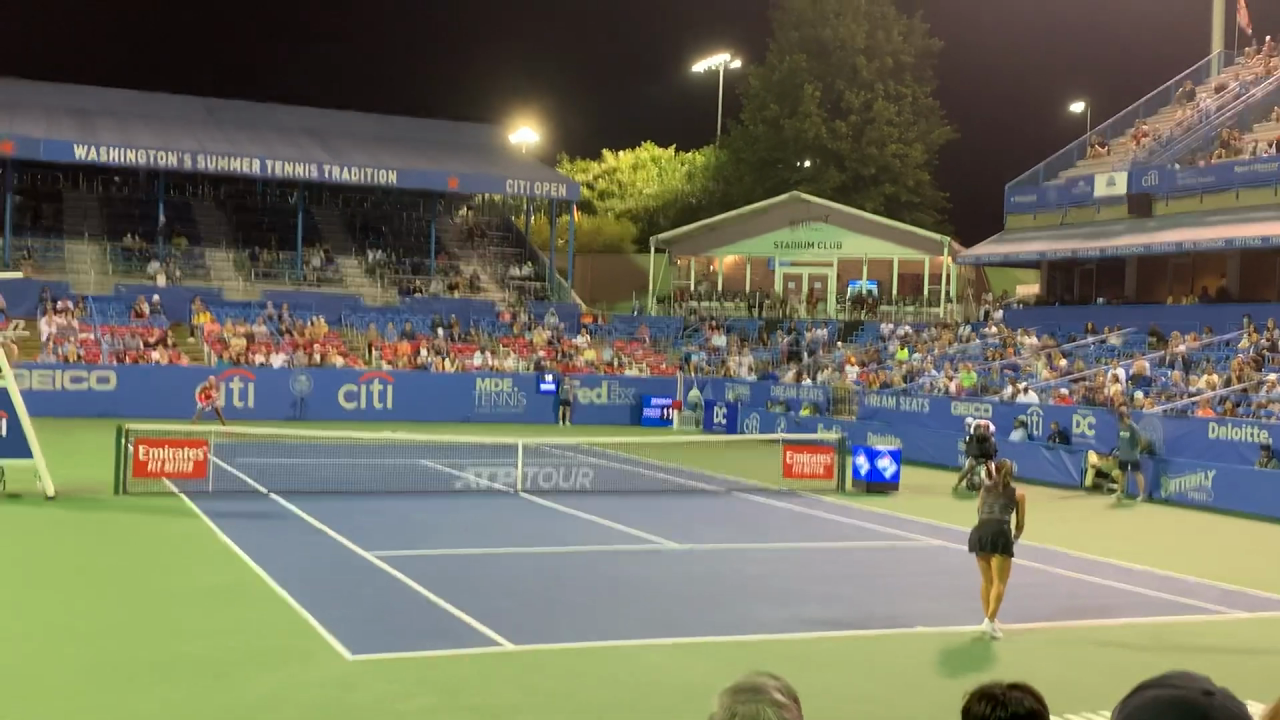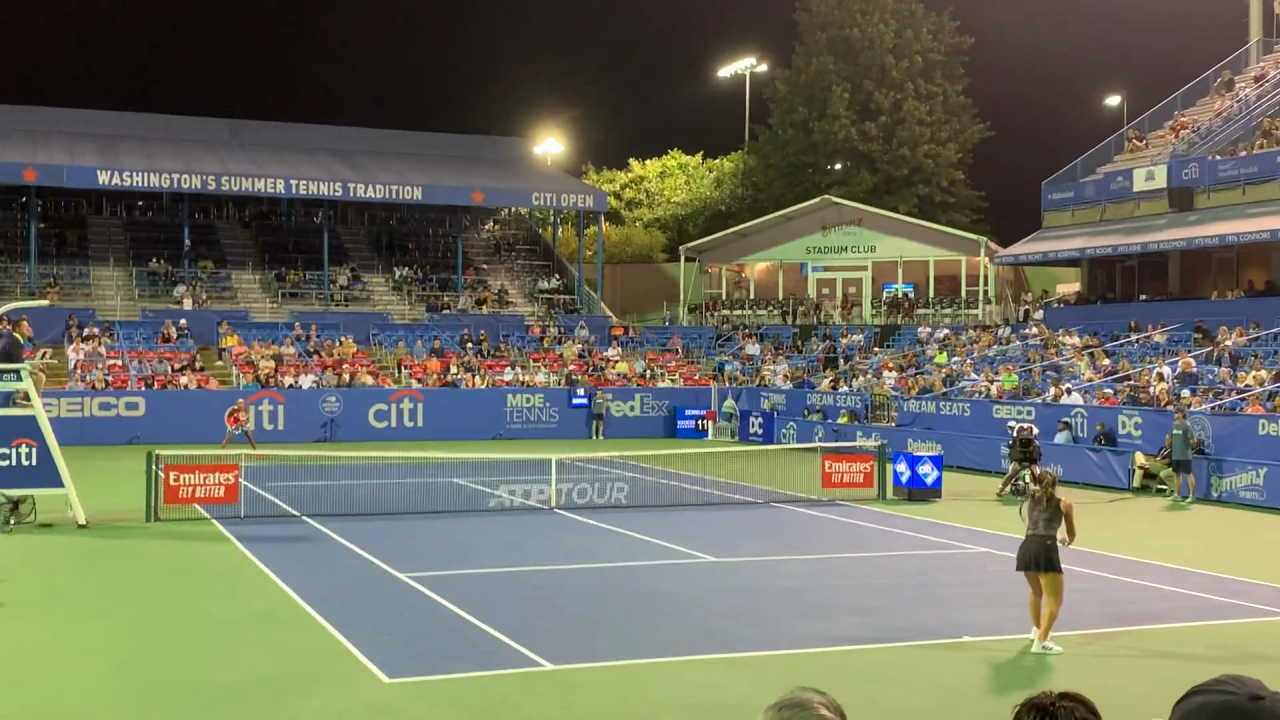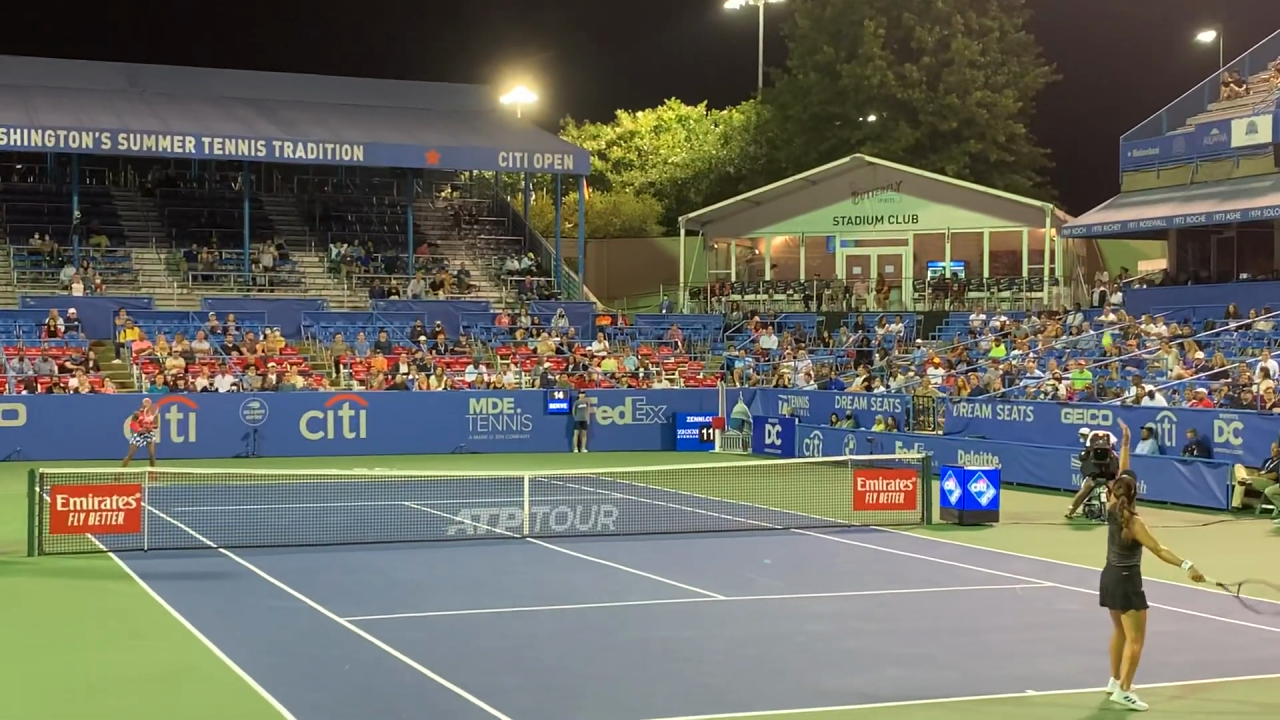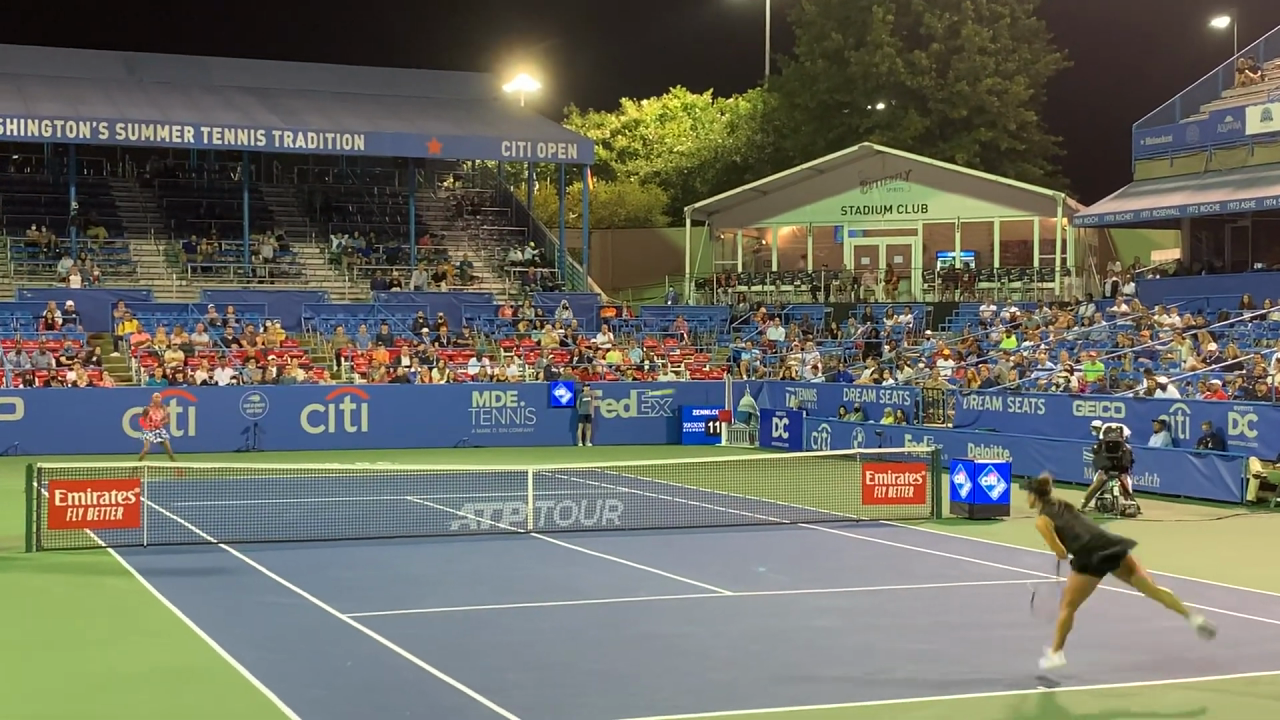
dt=1s
person 1, frame 1
left shoulder: (985, 489)
right shoulder: (1017, 494)
right elbow: (1020, 524)
right wrist: (1014, 538)
left hip: (979, 531)
right hip: (999, 533)
left knee: (987, 581)
right knee: (999, 582)
left ankle: (989, 619)
right ankle: (990, 621)
person 1, frame 2
left shoulder: (1032, 500)
right shoulder: (1064, 504)
right elbow: (1071, 533)
right wrist: (1068, 541)
left hip: (1026, 548)
right hip: (1045, 549)
left knee: (1036, 593)
right knee: (1054, 600)
left ankle: (1037, 630)
right ankle: (1041, 641)
person 1, frame 3
left shoulder: (1112, 510)
right shoulder: (1133, 522)
left elbow: (1122, 472)
right elbow: (1158, 550)
left wrist: (1125, 441)
right wrist: (1186, 565)
left hip: (1109, 577)
right hip: (1126, 580)
left knee: (1120, 632)
right knee: (1134, 641)
left ankle: (1115, 681)
right ankle: (1123, 690)
person 1, frame 4
left shoulder: (1042, 520)
right shoulder: (1059, 504)
left elbow: (1061, 553)
left wrist: (1060, 553)
left hip: (1090, 557)
right hip: (1109, 546)
left knee: (1067, 606)
right knee: (1150, 589)
